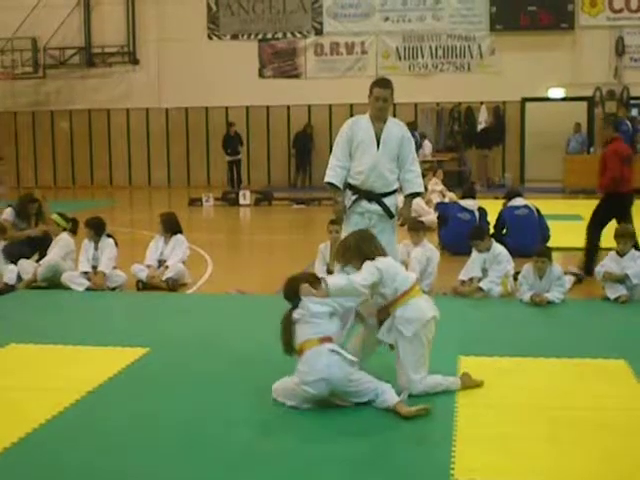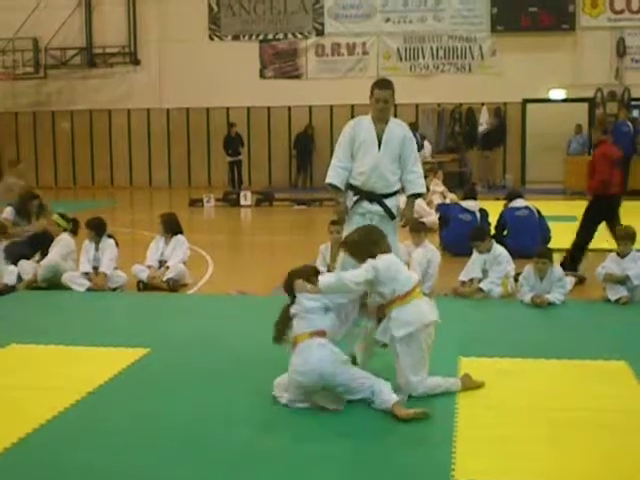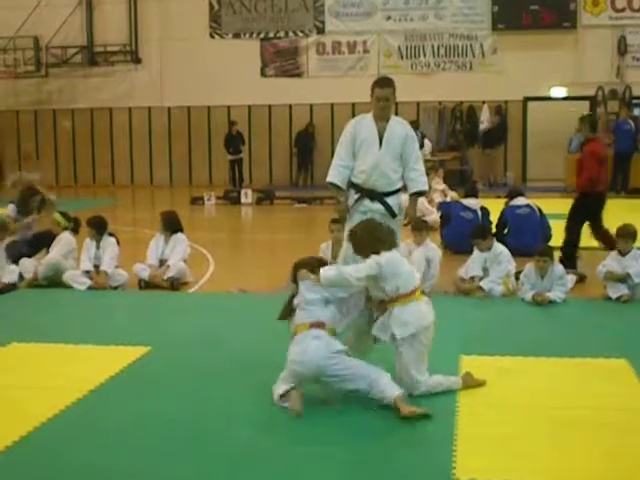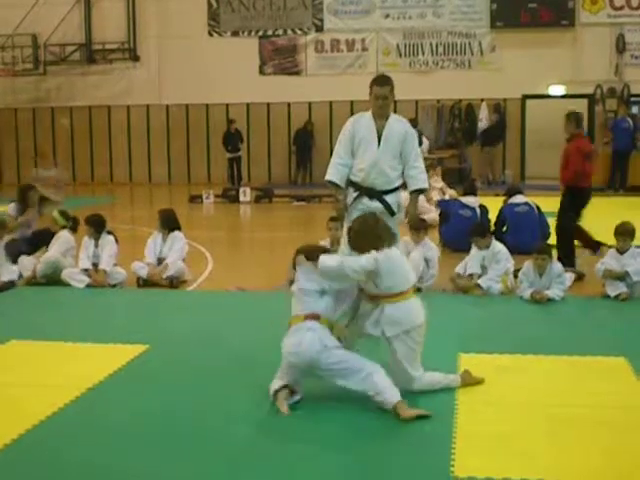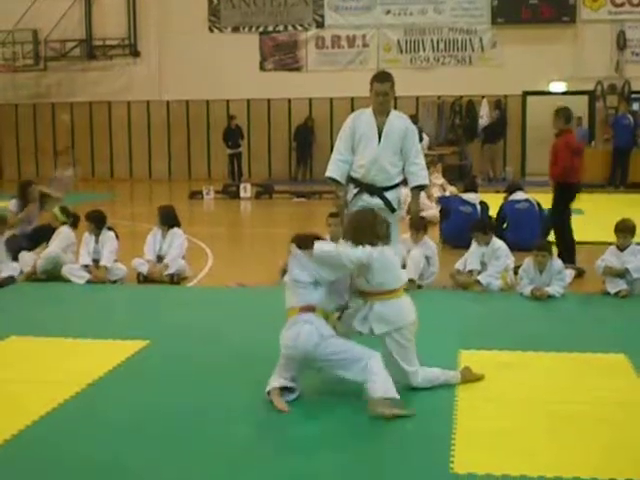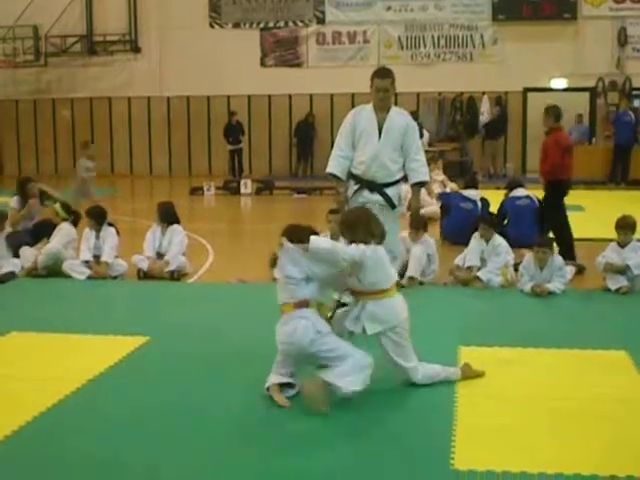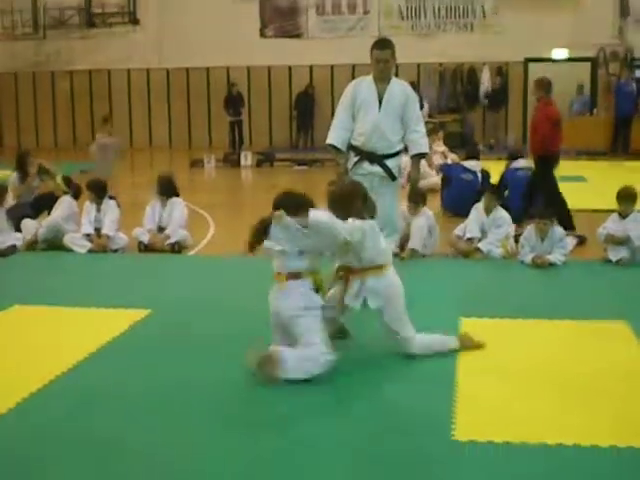
dt=0.1s
person 1, frame 1
left shoulder: (400, 131)
right shoulder: (352, 126)
left elbow: (409, 169)
right elbow: (338, 164)
left wrist: (407, 204)
right wrist: (338, 198)
left hip: (386, 204)
right hip: (356, 203)
person 1, frame 2
left shoulder: (402, 131)
right shoulder: (354, 127)
left elbow: (412, 170)
right elbow: (340, 164)
left wrist: (410, 205)
right wrist: (339, 199)
left hip: (388, 205)
right hip: (358, 204)
person 1, frame 3
left shoulder: (404, 130)
right shoulder: (356, 125)
left elbow: (414, 168)
right elbow: (342, 163)
left wrist: (413, 203)
right wrist: (341, 197)
left hip: (389, 204)
right hip: (359, 202)
left knee: (389, 255)
right knee: (352, 253)
person 1, frame 4
left shoulder: (403, 127)
right shoulder: (355, 123)
left elbow: (413, 166)
right elbow: (341, 161)
left wrist: (413, 201)
right wrist: (339, 196)
left hip: (388, 201)
right hip: (358, 199)
person 1, frame 5
left shoulder: (404, 124)
right shoulder: (355, 120)
left elbow: (414, 162)
right elbow: (341, 157)
left wrist: (415, 198)
right wrist: (340, 192)
left hip: (388, 197)
right hip: (358, 195)
person 1, frame 6
left shoulder: (404, 120)
right shoulder: (356, 116)
left elbow: (415, 158)
right elbow: (342, 153)
left wrist: (415, 194)
right wrist: (340, 188)
left hip: (389, 194)
right hip: (358, 192)
left knee: (389, 246)
person 1, frame 7
left shoulder: (405, 91)
right shoulder: (356, 87)
left elbow: (415, 129)
right elbow: (342, 124)
left wrist: (415, 166)
right wrist: (340, 159)
left hip: (389, 165)
right hip: (359, 163)
left knee: (388, 218)
person 2, frame 1
left shoulder: (373, 267)
right shoulder: (384, 263)
left elbow: (354, 284)
left wrist: (322, 291)
left hip: (415, 319)
right hip: (406, 315)
left knee: (411, 386)
left ankle: (459, 382)
person 2, frame 2
left shoulder: (375, 266)
right shoulder: (387, 260)
left elbow: (350, 280)
left wrist: (315, 287)
left hip: (411, 319)
right hip: (407, 316)
left knee: (412, 387)
left ankle: (459, 383)
person 2, frame 3
left shoulder: (378, 263)
right shoulder: (391, 256)
left elbow: (352, 275)
left wrist: (318, 277)
left hip: (411, 319)
right hip: (409, 314)
left knee: (414, 385)
left ankle: (462, 382)
person 2, frame 4
left shoulder: (376, 259)
right shoulder: (390, 252)
left elbow: (347, 266)
left wrist: (316, 262)
left hip: (402, 317)
left knee: (414, 382)
left ankle: (460, 379)
person 2, frame 5
left shoulder: (370, 254)
right shoulder: (382, 250)
left elbow: (340, 255)
left wrist: (310, 249)
left hip: (393, 314)
left knee: (414, 377)
right knee: (342, 324)
left ankle: (460, 376)
person 2, frame 6
left shoulder: (363, 253)
right shoulder: (372, 248)
left elbow: (336, 251)
left wrist: (305, 243)
left hip: (387, 313)
left knee: (414, 372)
right knee: (334, 324)
left ankle: (461, 372)
person 2, frame 7
left shoulder: (360, 228)
right shoulder: (362, 223)
left elbow: (332, 225)
left hip: (381, 286)
right hip: (359, 281)
left knee: (410, 343)
right knee: (327, 308)
left ankle: (457, 342)
person 3, frame 1
left shoulder: (297, 316)
right shoulder: (312, 302)
left hip: (309, 373)
right hip: (333, 364)
left knee: (278, 389)
right knee: (376, 387)
right ankle: (401, 407)
person 3, frame 2
left shoulder: (295, 310)
right shoulder: (308, 299)
left hip: (301, 365)
right hip: (324, 358)
left knee: (280, 386)
right knee: (373, 385)
left ankle: (316, 398)
right ankle: (399, 409)
person 3, frame 3
right shoulder: (310, 287)
left hip: (298, 354)
right hip: (321, 351)
left knee: (285, 384)
right knee: (375, 376)
left ankle: (291, 395)
right ankle: (403, 407)
person 3, frame 4
right shoulder: (307, 278)
left hip: (292, 345)
right hip: (315, 343)
left knee: (283, 382)
right knee: (370, 371)
left ankle: (281, 393)
right ankle: (401, 408)
person 3, frame 5
left shoulder: (301, 275)
right shoulder: (301, 268)
right elbow: (336, 273)
left hip: (291, 337)
right hip: (313, 334)
left knee: (282, 377)
right knee: (370, 360)
left ankle: (276, 392)
right ankle: (381, 403)
person 3, frame 6
left shoulder: (288, 267)
right shoulder: (291, 261)
left hip: (286, 329)
right hip: (306, 328)
left knee: (281, 372)
right knee: (360, 361)
left ankle: (277, 387)
right ankle: (320, 384)
person 3, frame 7
left shoulder: (282, 232)
right shoulder: (291, 233)
left hip: (280, 297)
right hip: (298, 298)
left knee: (284, 344)
right knee: (321, 357)
left ankle: (274, 357)
right ankle: (273, 359)
person 4, frame 1
left shoulder: (612, 149)
right shoulder: (624, 148)
left elbow: (613, 174)
left wrist: (603, 188)
left hip: (614, 195)
right hip: (626, 194)
left knee: (594, 227)
left ankle: (588, 267)
person 4, frame 2
left shoulder: (601, 152)
right shoulder: (614, 150)
left elbow: (602, 177)
left wrist: (592, 191)
left hip: (602, 197)
right hip: (614, 196)
left knee: (585, 231)
right knee: (615, 230)
left ankle: (569, 266)
person 4, frame 3
left shoulder: (589, 150)
right shoulder: (599, 147)
left elbow: (589, 175)
left wrist: (579, 187)
left hip: (589, 195)
right hip: (599, 193)
left knee: (572, 228)
right knee: (597, 229)
left ankle: (568, 265)
person 4, frame 4
left shoulder: (574, 145)
right shoulder: (584, 143)
left elbow: (575, 170)
left wrist: (564, 182)
left hip: (574, 190)
right hip: (583, 188)
left knee: (563, 226)
right knee: (570, 224)
left ankle: (567, 263)
right ankle: (594, 245)
person 4, frame 5
left shoulder: (563, 141)
right shoulder: (572, 139)
left elbow: (564, 166)
left wrist: (555, 178)
left hip: (565, 185)
right hip: (572, 183)
left knee: (560, 222)
right knee: (561, 220)
left ankle: (568, 260)
right ankle: (566, 257)
person 4, frame 6
left shoulder: (553, 138)
right shoulder: (562, 136)
left elbow: (554, 162)
left wrist: (545, 175)
left hip: (555, 183)
right hip: (561, 181)
left knee: (559, 221)
right knee: (546, 216)
left ankle: (570, 258)
person 4, frame 7
left shoulder: (542, 111)
right shoulder: (552, 110)
left elbow: (542, 136)
left wrist: (535, 151)
left hip: (543, 156)
right hip: (550, 154)
left knee: (552, 194)
right knee: (534, 189)
left ankle: (569, 228)
